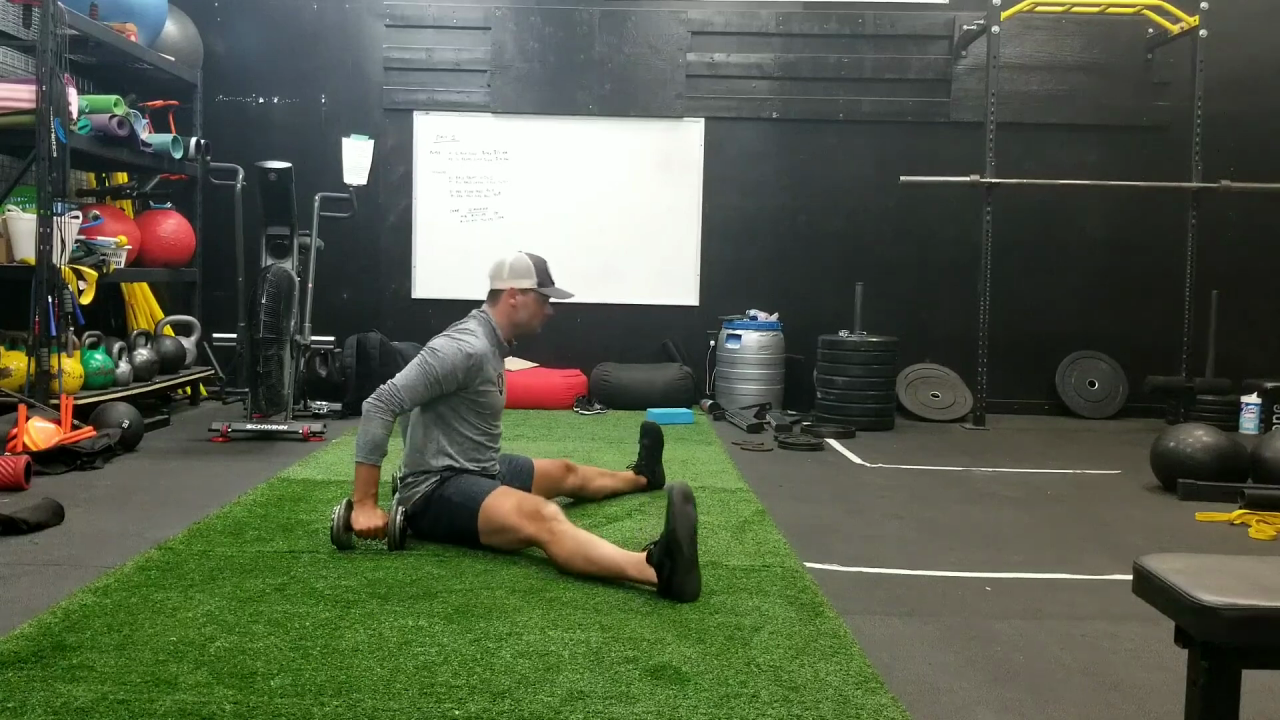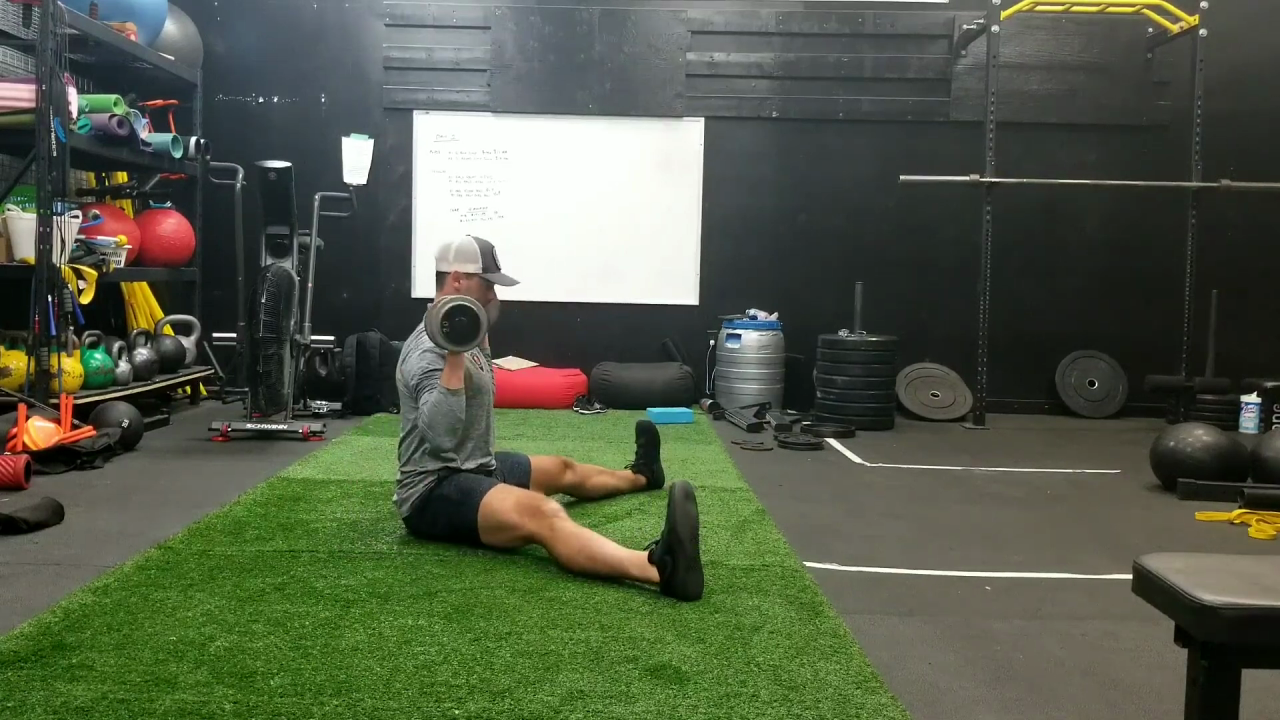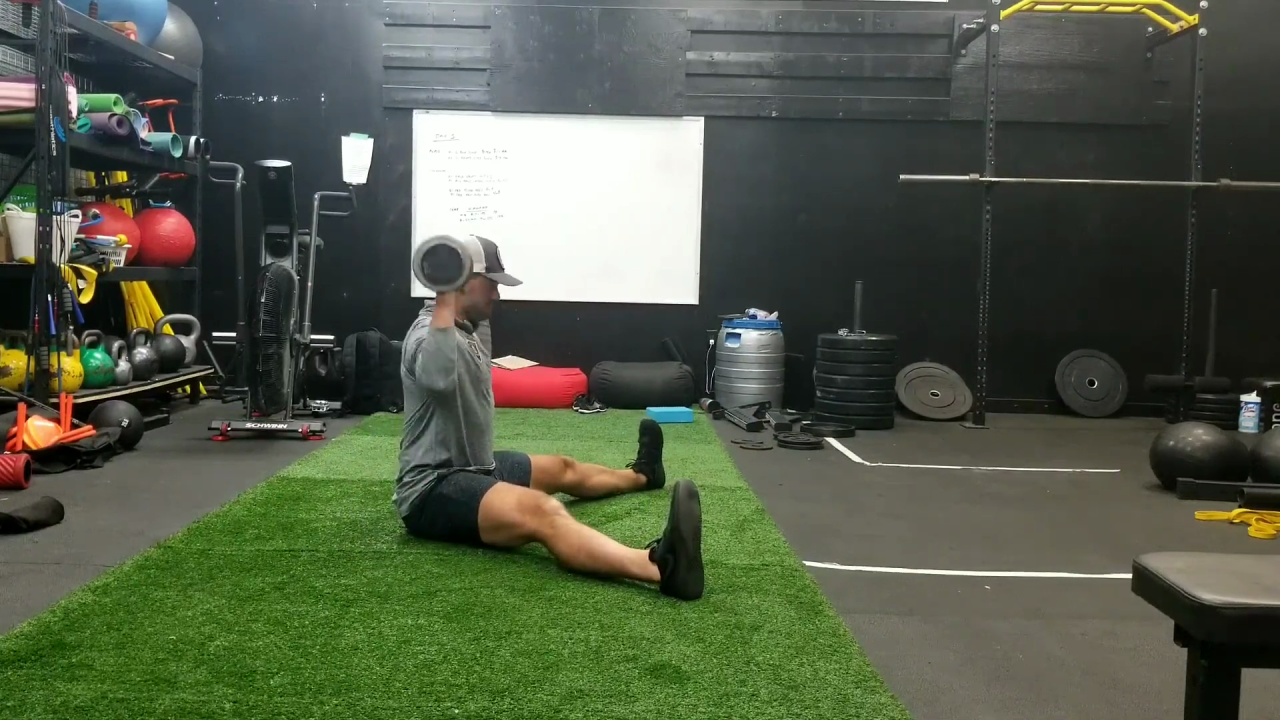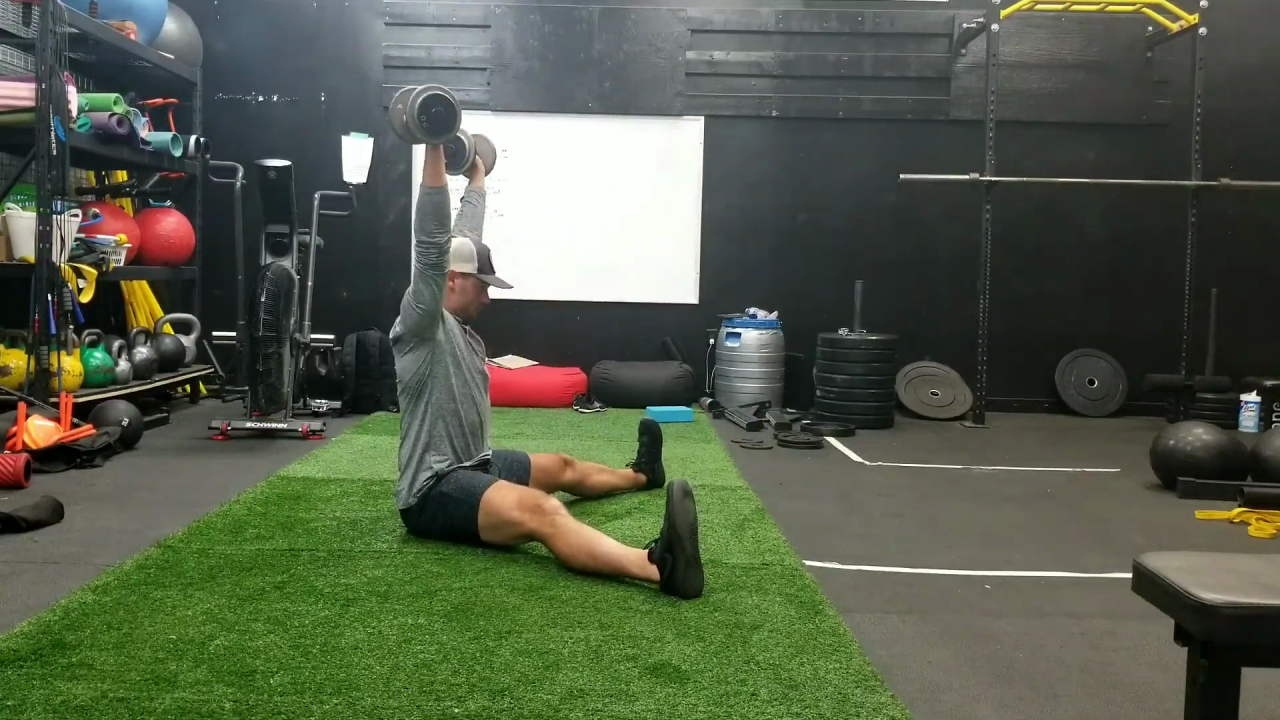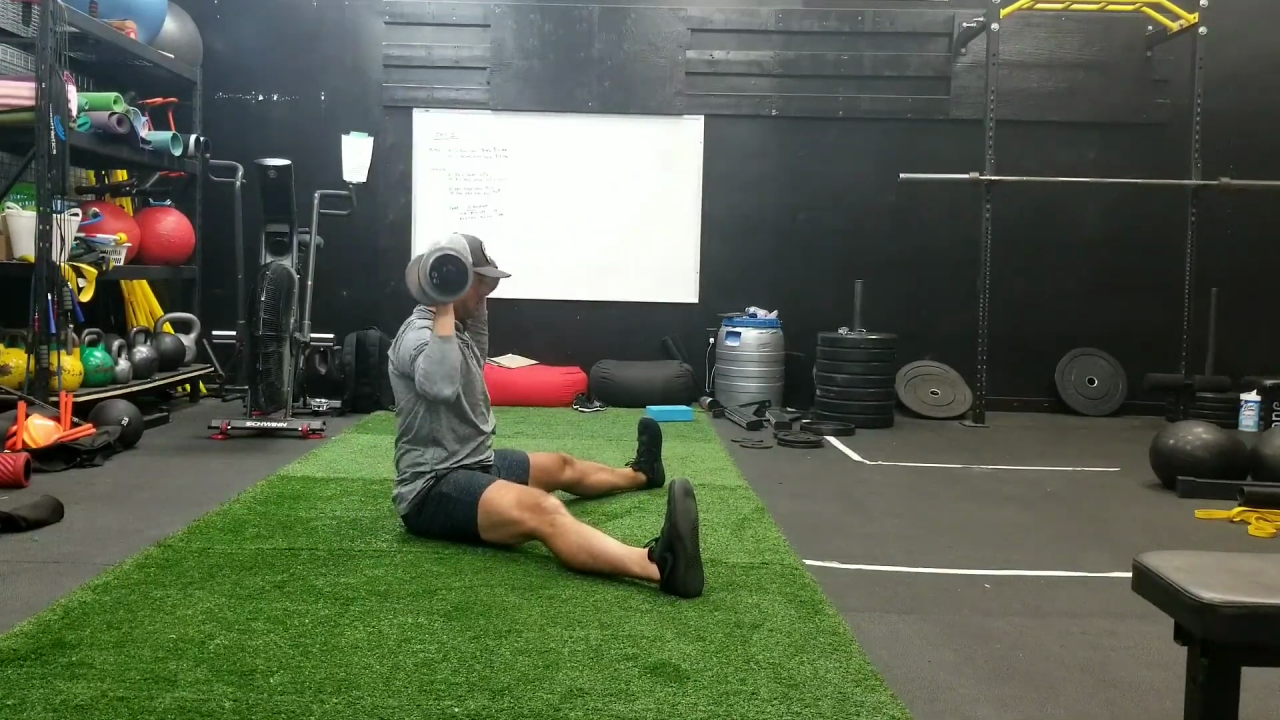
dt=1s
person 1, frame 1
left shoulder: (489, 343)
right shoulder: (465, 348)
right elbow: (380, 404)
right wrist: (365, 505)
right hip: (438, 492)
left knee: (564, 473)
right knee: (541, 518)
left ankle: (641, 477)
right ankle: (657, 568)
person 1, frame 2
right shoulder: (430, 348)
left elbow: (481, 395)
right elbow: (442, 434)
left wrist: (479, 341)
right wrist: (455, 354)
right hip: (433, 491)
left knee: (562, 469)
right knee: (541, 515)
left ankle: (641, 475)
right ankle: (661, 568)
person 1, frame 3
left shoulder: (460, 329)
right shoulder: (429, 332)
right elbow: (438, 378)
left wrist: (473, 311)
right wrist: (444, 297)
left hip: (472, 466)
right hip: (433, 490)
left knee: (562, 469)
right knee: (541, 513)
left ankle: (641, 474)
right ankle: (661, 567)
person 1, frame 4
left shoulder: (452, 323)
right shoulder: (421, 324)
left elbow: (464, 237)
right elbow: (433, 241)
left wrist: (478, 176)
right wrist: (434, 148)
left hip: (472, 466)
right hip: (435, 490)
left knee: (563, 468)
right knee: (540, 512)
left ankle: (641, 474)
right ankle: (659, 566)
person 1, frame 5
left shoulder: (450, 328)
right shoulder: (419, 336)
left elbow: (473, 361)
right elbow: (441, 387)
left wrist: (476, 304)
right wrist: (443, 310)
right hip: (432, 489)
left knee: (561, 466)
right knee: (541, 511)
left ankle: (641, 473)
right ankle: (659, 566)
